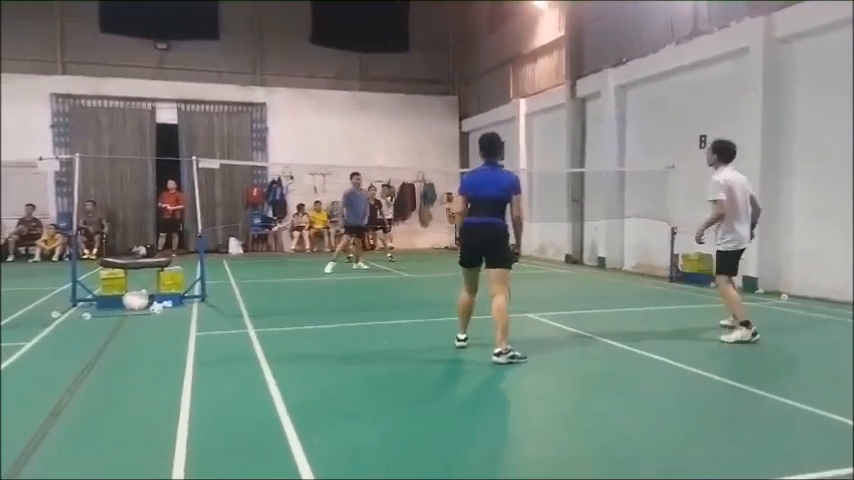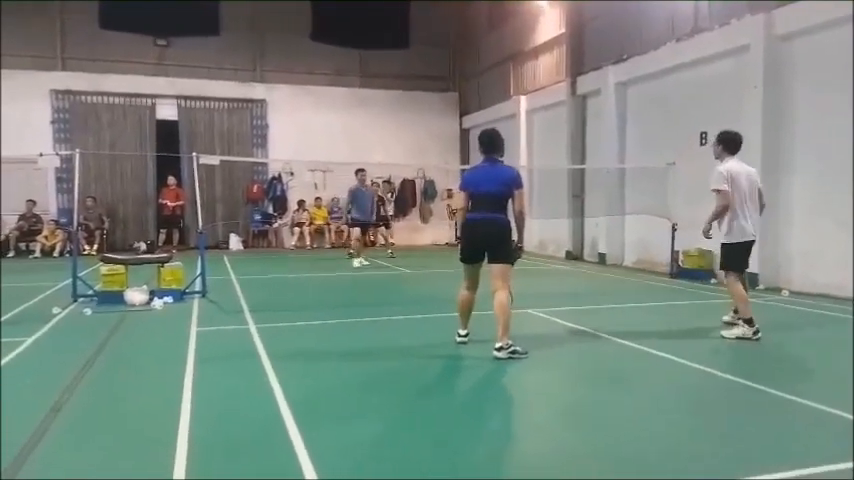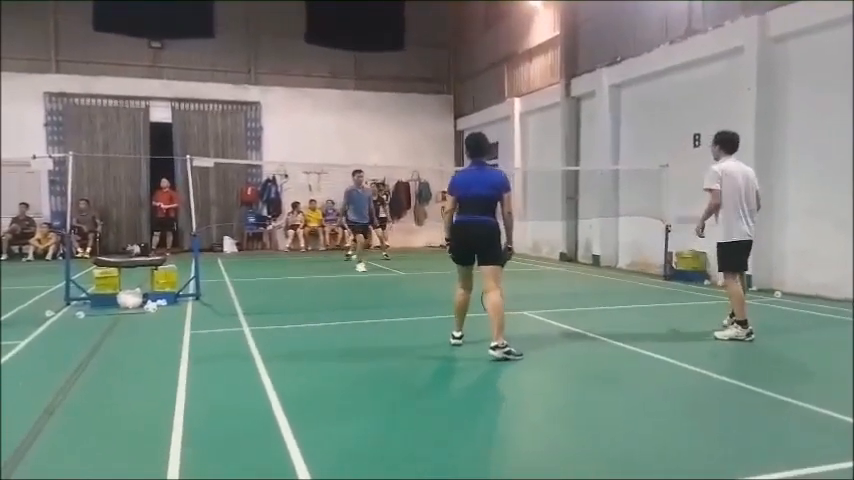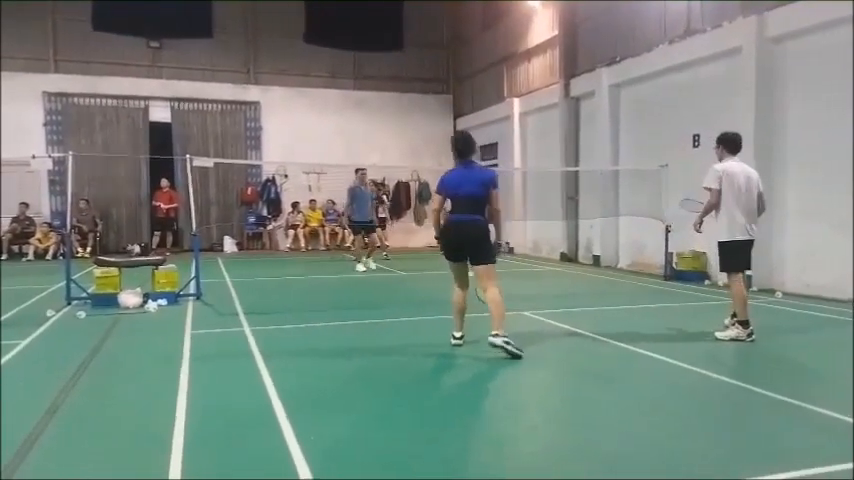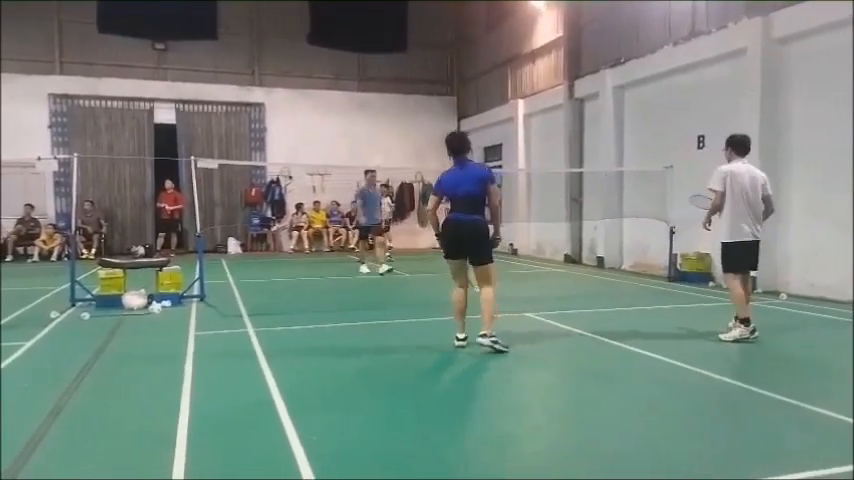
dt=0.2s
person 1, frame 1
left shoulder: (468, 178)
right shoulder: (510, 179)
left elbow: (459, 212)
right elbow: (517, 216)
left wrist: (462, 239)
right wrist: (517, 245)
left hip: (471, 233)
right hip: (496, 234)
left knee: (468, 289)
right knee: (499, 293)
left ankle: (461, 335)
right ankle: (501, 349)
person 1, frame 2
left shoulder: (469, 175)
right shoulder: (511, 174)
left elbow: (462, 209)
right elbow: (519, 210)
left wrist: (462, 237)
right wrist: (520, 241)
left hip: (472, 229)
right hip: (498, 230)
left knee: (469, 286)
right knee: (501, 289)
left ankle: (462, 331)
right ankle: (502, 344)
person 1, frame 3
left shoulder: (458, 178)
right shoulder: (499, 177)
left elbow: (449, 211)
right elbow: (507, 213)
left wrist: (449, 239)
right wrist: (509, 242)
left hip: (461, 232)
right hip: (487, 232)
left knee: (463, 285)
right knee: (493, 289)
left ankle: (457, 333)
right ankle: (498, 343)
person 1, frame 4
left shoulder: (447, 177)
right shoulder: (487, 175)
left elbow: (436, 210)
right elbow: (495, 210)
left wrist: (439, 236)
right wrist: (498, 238)
left hip: (452, 230)
right hip: (477, 230)
left knee: (460, 284)
right knee: (490, 285)
left ankle: (457, 333)
right ankle: (499, 333)
person 1, frame 5
left shoulder: (445, 178)
right shoulder: (484, 172)
left elbow: (431, 209)
right elbow: (494, 205)
left wrist: (439, 234)
right wrist: (496, 232)
left hip: (453, 230)
right hip: (477, 229)
left knee: (459, 284)
right knee: (486, 284)
left ankle: (461, 334)
right ankle: (486, 333)
person 2, frame 1
left shoulder: (718, 179)
right shoulder: (741, 178)
left elbow: (720, 212)
right elbow: (757, 208)
left wrist: (702, 228)
right wrist: (751, 227)
left hip: (729, 240)
right hip: (741, 238)
left knee: (723, 282)
right knee: (727, 278)
left ankle: (746, 328)
right ankle: (737, 317)
person 2, frame 2
left shoulder: (722, 170)
right shoulder: (750, 170)
left elbow: (724, 202)
right elbow: (761, 203)
left wrist: (709, 222)
left hip: (733, 233)
right hip: (749, 232)
left knee: (731, 277)
right knee: (738, 274)
left ankle: (749, 326)
right ankle: (738, 313)
person 2, frame 3
left shoulder: (717, 169)
right shoulder: (748, 171)
left elbow: (716, 202)
right elbow: (757, 204)
left wrist: (702, 221)
left hip: (729, 233)
right hip: (747, 232)
left knee: (731, 277)
right knee: (738, 276)
left ankle: (742, 327)
right ankle: (735, 316)
person 2, frame 4
left shoulder: (718, 169)
right shoulder: (752, 172)
left elbow: (714, 201)
right elbow: (761, 206)
left wrist: (699, 218)
left hip: (730, 233)
right hip: (748, 233)
left knee: (735, 278)
right knee: (739, 276)
left ankle: (744, 327)
right ankle: (736, 317)
person 2, frame 5
left shoulder: (724, 171)
right shoulder: (759, 175)
left elbow: (717, 203)
right elbow: (770, 207)
left wrist: (707, 217)
left hip: (733, 235)
right hip: (752, 235)
left knee: (732, 279)
right knee: (744, 277)
left ankle: (745, 325)
right ankle: (741, 322)
